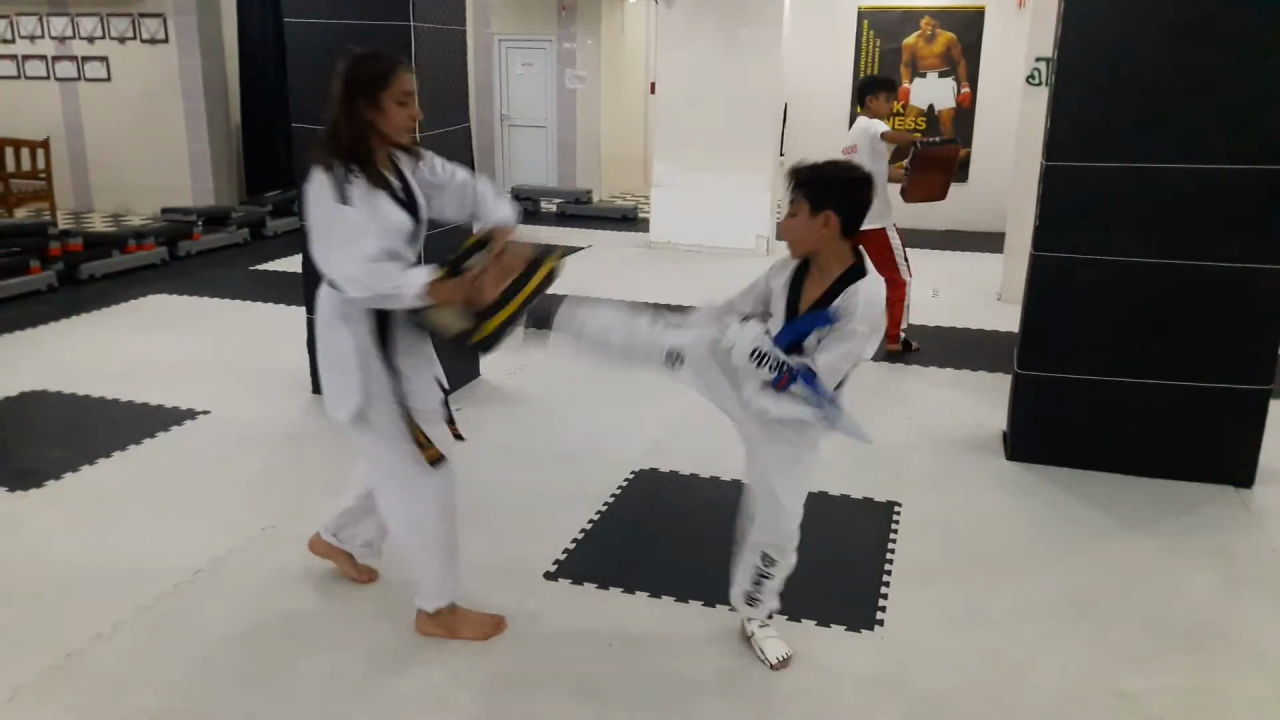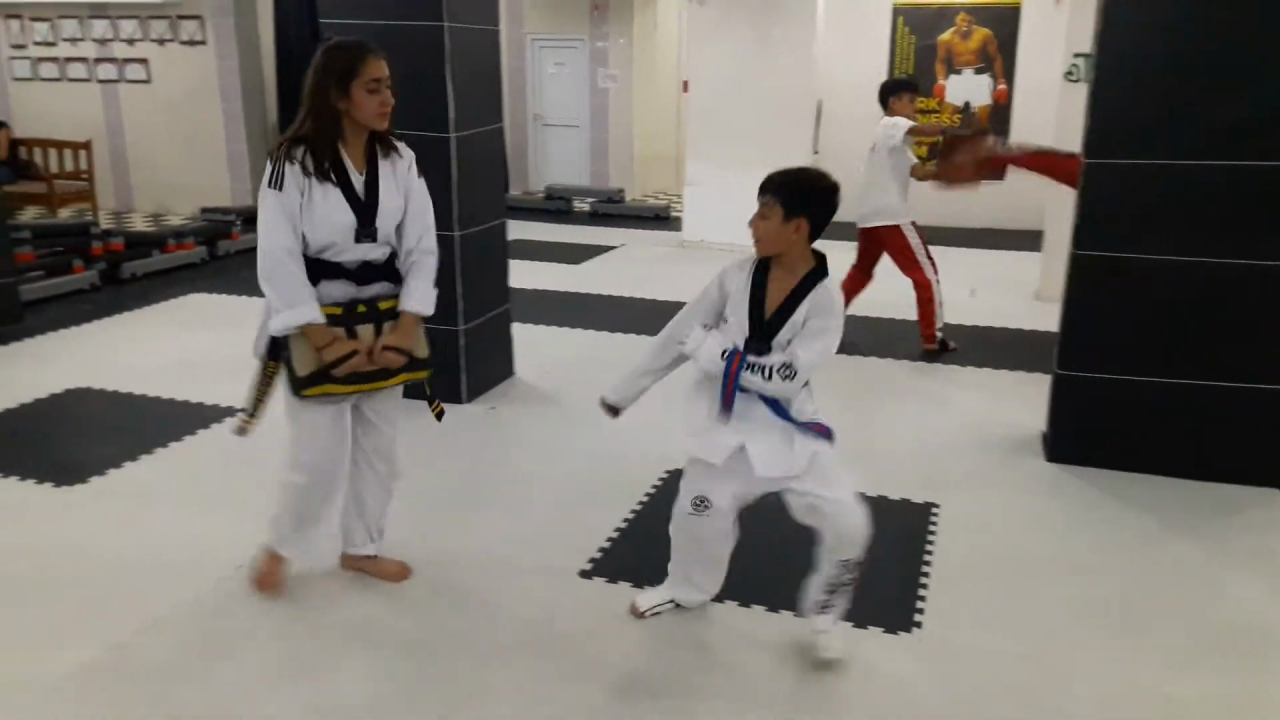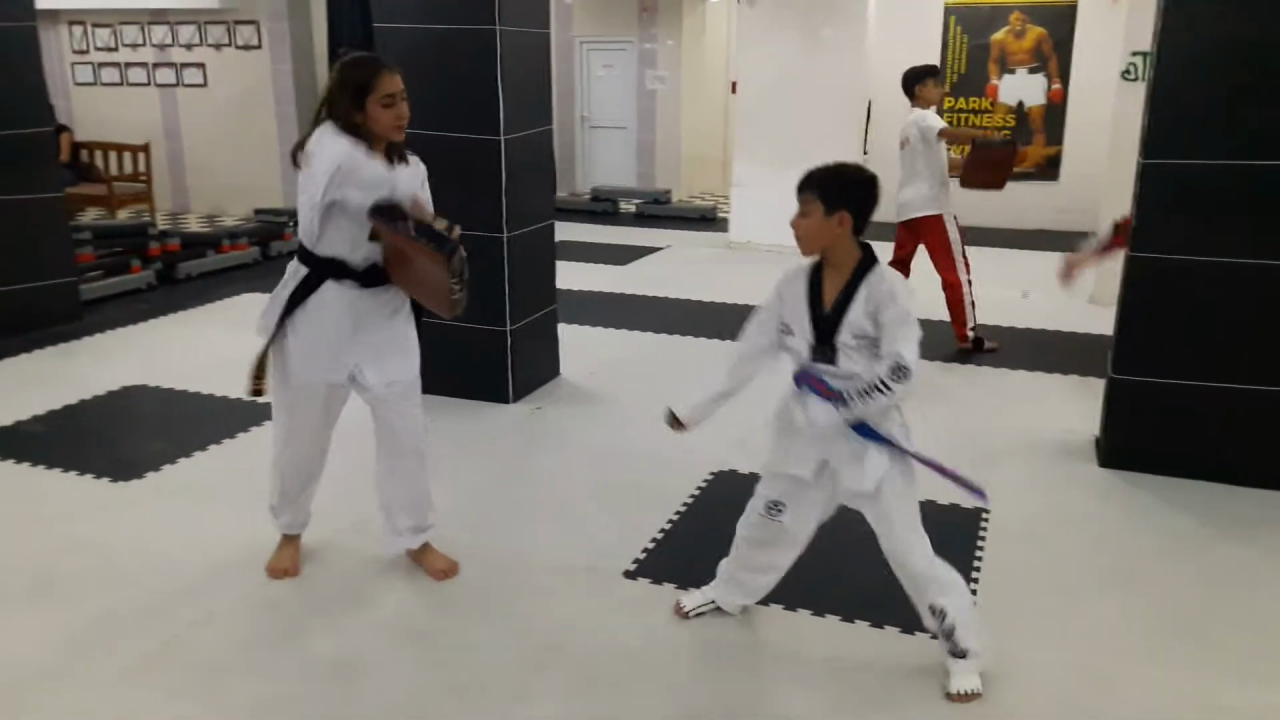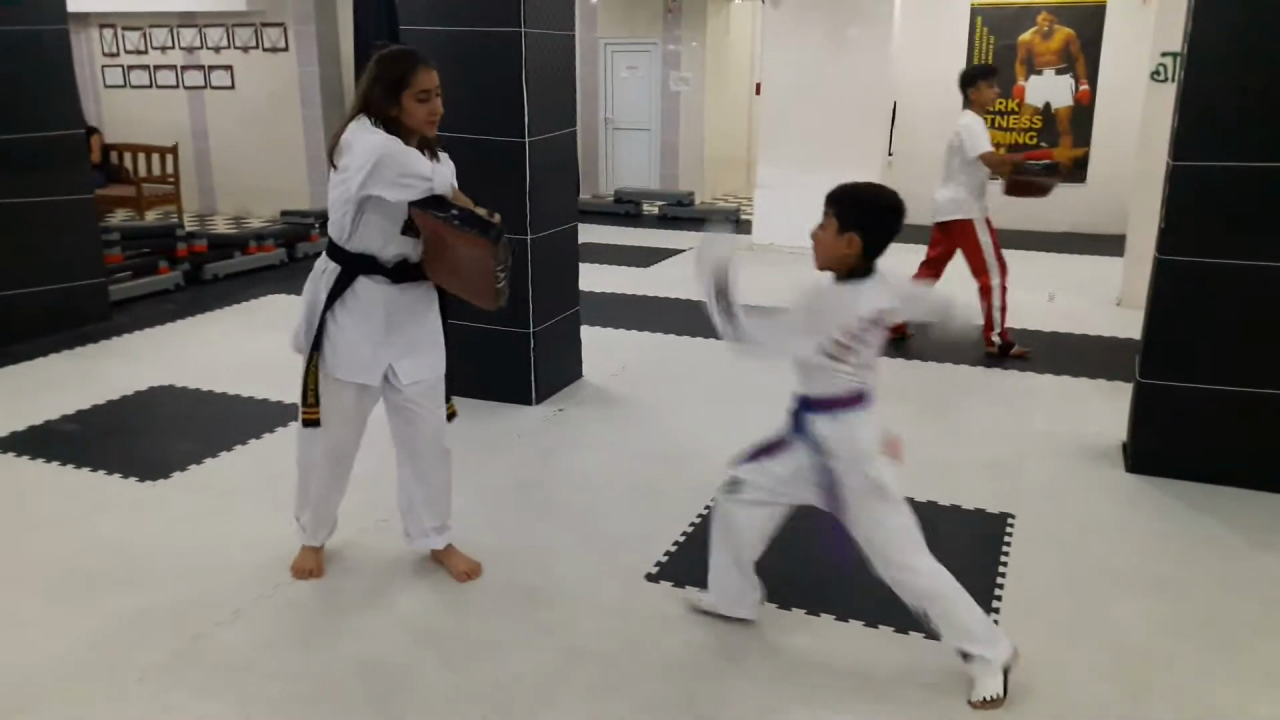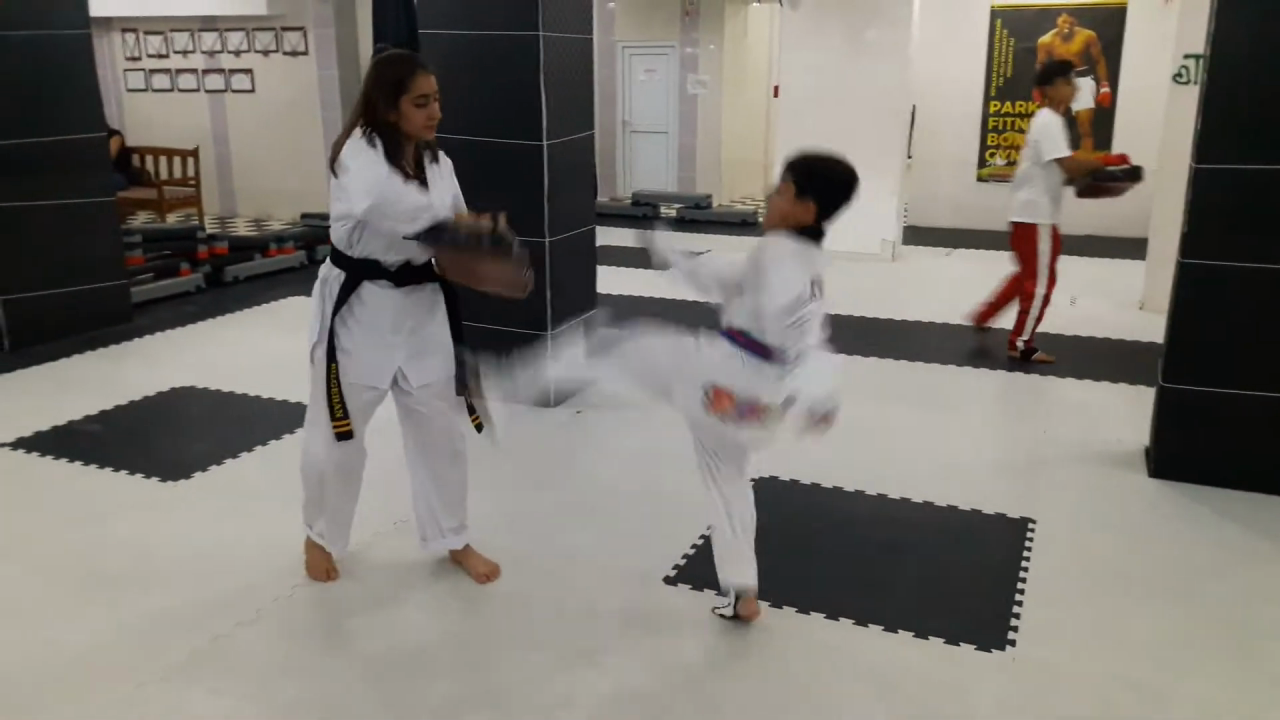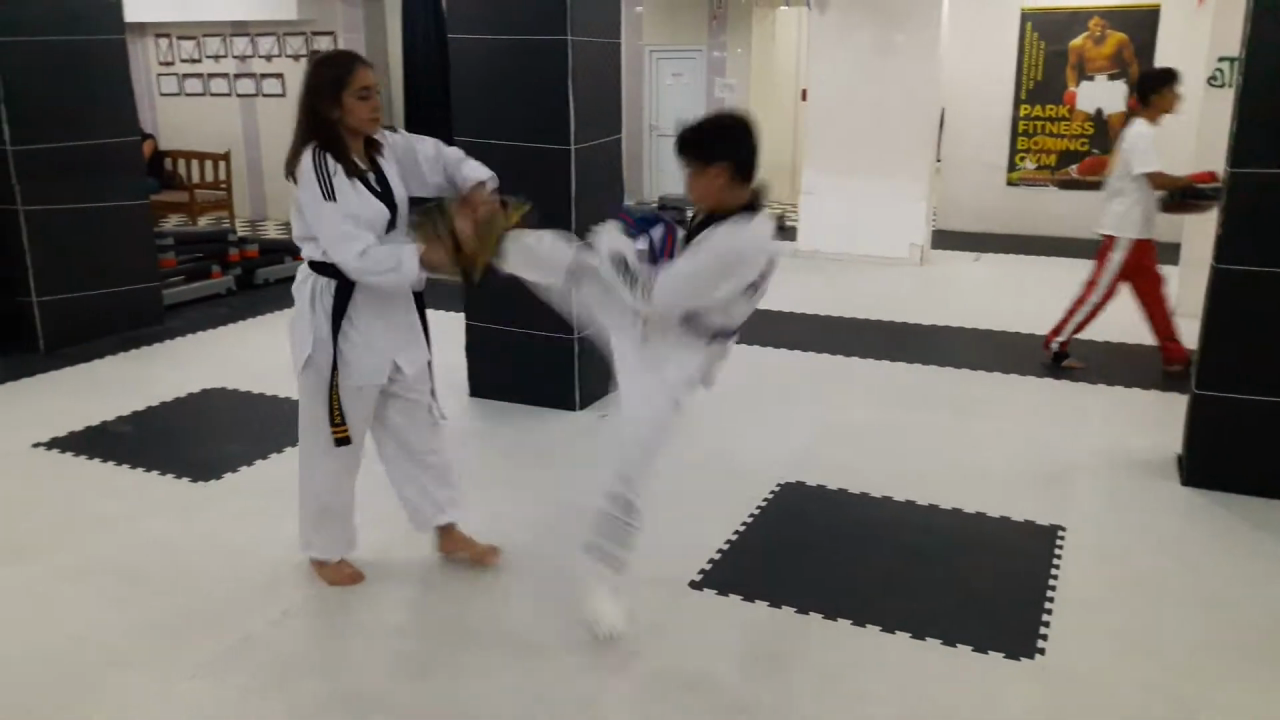
dt=0.3s
person 1, frame 1
left shoulder: (407, 163)
right shoulder: (333, 181)
left elbow: (466, 192)
right elbow: (359, 275)
left wrist: (502, 232)
right wrist: (440, 288)
left hip: (399, 327)
right hip: (363, 335)
left knee: (398, 454)
right knee: (421, 466)
left ankle: (339, 539)
right ankle: (437, 607)
person 1, frame 2
left shoulder: (399, 161)
right shoulder: (294, 161)
left elbow: (421, 250)
right elbow: (278, 257)
left wrist: (409, 322)
right wrist: (314, 331)
left hip: (382, 309)
right hip: (314, 312)
left knee: (378, 440)
right knee: (321, 447)
left ankle: (361, 545)
right ankle: (280, 546)
person 1, frame 3
left shoulder: (409, 167)
right shoulder: (324, 147)
right elbow: (347, 166)
right wrist: (410, 204)
left hip: (383, 310)
right hip: (318, 310)
left knee: (406, 428)
right knee: (301, 429)
left ankle: (415, 537)
right ankle: (290, 531)
person 1, frame 4
left shoulder: (436, 159)
right shoulder: (361, 138)
right elbow: (385, 158)
right wrist: (448, 191)
left hip: (412, 305)
right hip: (350, 304)
left knee: (426, 431)
right knee: (330, 431)
left ankle: (435, 539)
right ankle: (313, 536)
person 1, frame 5
left shoulder: (437, 163)
right shoulder: (359, 150)
left elbow: (450, 246)
right elbow: (377, 200)
left wrist: (481, 263)
right wrist: (453, 216)
left hip: (419, 307)
right hip: (357, 309)
left knee: (441, 430)
right knee: (337, 436)
left ankle: (453, 541)
right ankle: (321, 535)
person 1, frame 6
left shoulder: (386, 146)
right shoulder: (316, 167)
left elbow: (445, 162)
right elbow: (353, 251)
left wrist: (475, 187)
right wrist: (425, 258)
left hip: (391, 305)
right hip: (336, 310)
left knee: (415, 418)
right knee: (335, 433)
left ankle: (445, 529)
right ankle: (325, 547)
person 2, frame 1
left shoulder: (864, 301)
right shoulder: (793, 269)
left elbow: (806, 380)
right elbow: (741, 308)
left wrist: (746, 345)
right wrist: (694, 333)
left hip: (789, 416)
right hip: (736, 368)
left knee: (776, 519)
right knee: (644, 334)
left ankle: (755, 615)
right ankle: (545, 312)
person 2, frame 2
left shoulder: (825, 299)
right shoulder: (738, 275)
left elbow: (790, 374)
right elbow: (681, 332)
left wrist: (720, 354)
right wrist: (628, 388)
left hip: (788, 423)
right hip: (727, 417)
left knee: (847, 521)
right knee: (699, 513)
left ankle: (823, 616)
right ankle: (685, 588)
person 2, frame 3
left shoulder: (885, 289)
right shoulder: (796, 283)
left elbow: (900, 372)
right elbow: (755, 349)
left wrist: (833, 410)
right wrist: (702, 407)
left hip: (870, 434)
right hip: (809, 427)
left knee: (910, 553)
right knee: (771, 518)
left ankle: (962, 652)
right ankle: (729, 592)
person 2, frame 4
left shoulder: (832, 301)
right shoulder: (883, 286)
left elbow: (746, 332)
right elbow: (931, 303)
left wrist: (718, 282)
left hip: (835, 443)
right hip: (814, 436)
left knee: (902, 562)
right knee: (737, 499)
left ankle: (988, 653)
right ankle: (732, 597)
person 2, frame 5
left shoulder: (781, 253)
right shoulder: (799, 258)
left elbow: (797, 323)
right elbow: (731, 283)
right wrist: (677, 261)
left hip: (725, 384)
right hip: (761, 395)
left knee: (615, 348)
right knee: (728, 483)
left ankle: (517, 374)
right ankle: (743, 595)
person 2, frame 6
left shoulder: (734, 246)
right shoulder: (731, 219)
left elbow: (655, 295)
left wrist: (609, 255)
left hip: (676, 362)
right hip: (651, 326)
left knee: (626, 473)
right knee: (569, 265)
left ankle: (605, 576)
right ankle: (503, 248)
person 3, frame 1
left shoulder: (857, 130)
right shoulder: (871, 126)
left elbow: (882, 172)
right elbow: (896, 138)
right hip: (873, 219)
right knee: (899, 276)
right ankle: (894, 338)
person 3, frame 2
left shoulder: (891, 136)
right shoulder: (893, 125)
left elbow: (917, 171)
right elbow: (921, 130)
left hip: (867, 216)
right hip: (890, 217)
left knee: (860, 272)
right knee: (925, 275)
right ankle: (932, 337)
person 3, frame 3
left shoulder: (911, 123)
right shoulder: (924, 116)
left elbow: (940, 163)
right elbow: (951, 134)
left wrist: (962, 164)
right wrist: (982, 136)
left hip: (909, 206)
right hip: (931, 206)
left knee: (899, 267)
right knee: (955, 270)
right ankle: (967, 335)
person 3, frame 4
left shoulder: (968, 122)
right shoulder: (972, 123)
left elbow: (985, 167)
right elbow: (991, 159)
left wrist: (1015, 167)
right wrist: (1030, 156)
left hip: (948, 208)
right hip: (965, 210)
left knee: (930, 268)
right knee: (992, 272)
left ankle: (898, 323)
right ankle: (996, 339)
person 3, frame 5
left shoulder: (1046, 120)
right shoulder: (1050, 123)
left elbow: (1058, 171)
right elbow: (1068, 166)
left wrist: (1092, 170)
right wrist: (1108, 161)
left hip: (1032, 212)
right hip: (1036, 213)
left knee: (1030, 276)
right knee: (1040, 281)
left ankle: (984, 318)
right ankle: (1021, 344)
person 3, frame 6
left shoulder: (1141, 130)
right shoulder: (1143, 134)
right elbow: (1157, 180)
left wrist: (1184, 185)
right wrist: (1195, 179)
left hip: (1138, 228)
right hip: (1125, 229)
left knee: (1151, 287)
right knee: (1100, 289)
left ankle: (1173, 354)
right ankle: (1057, 343)
